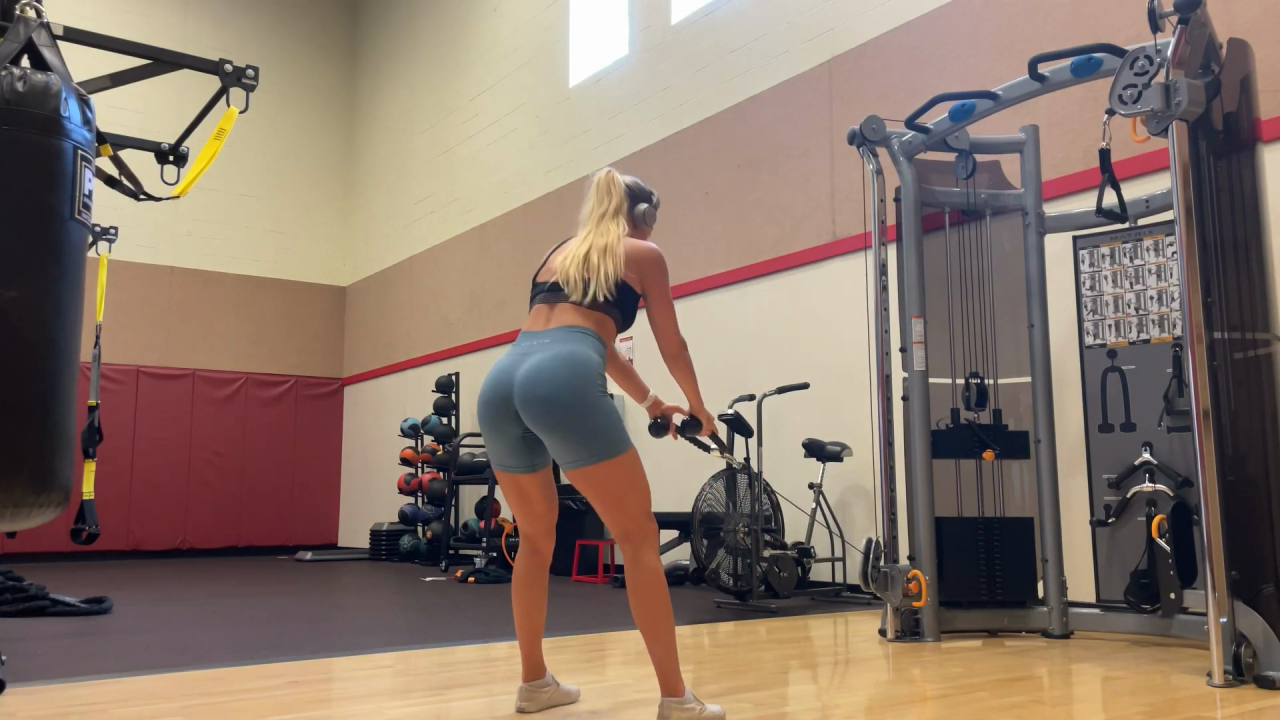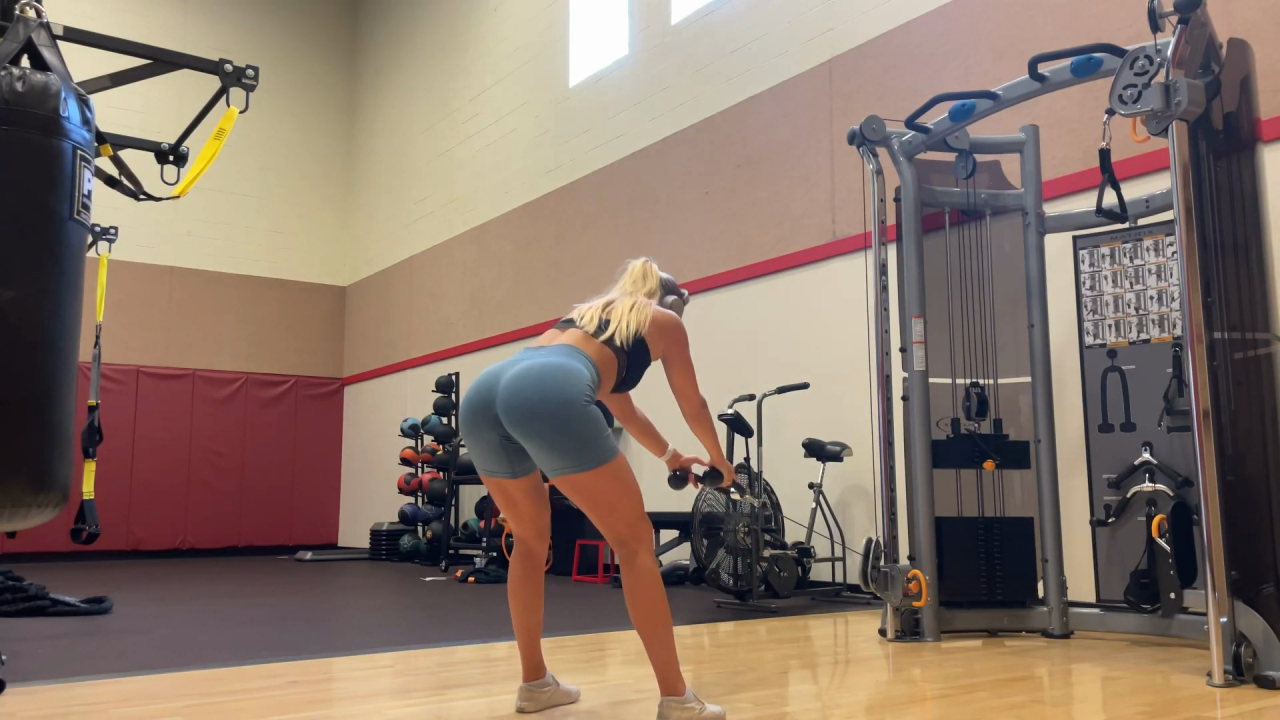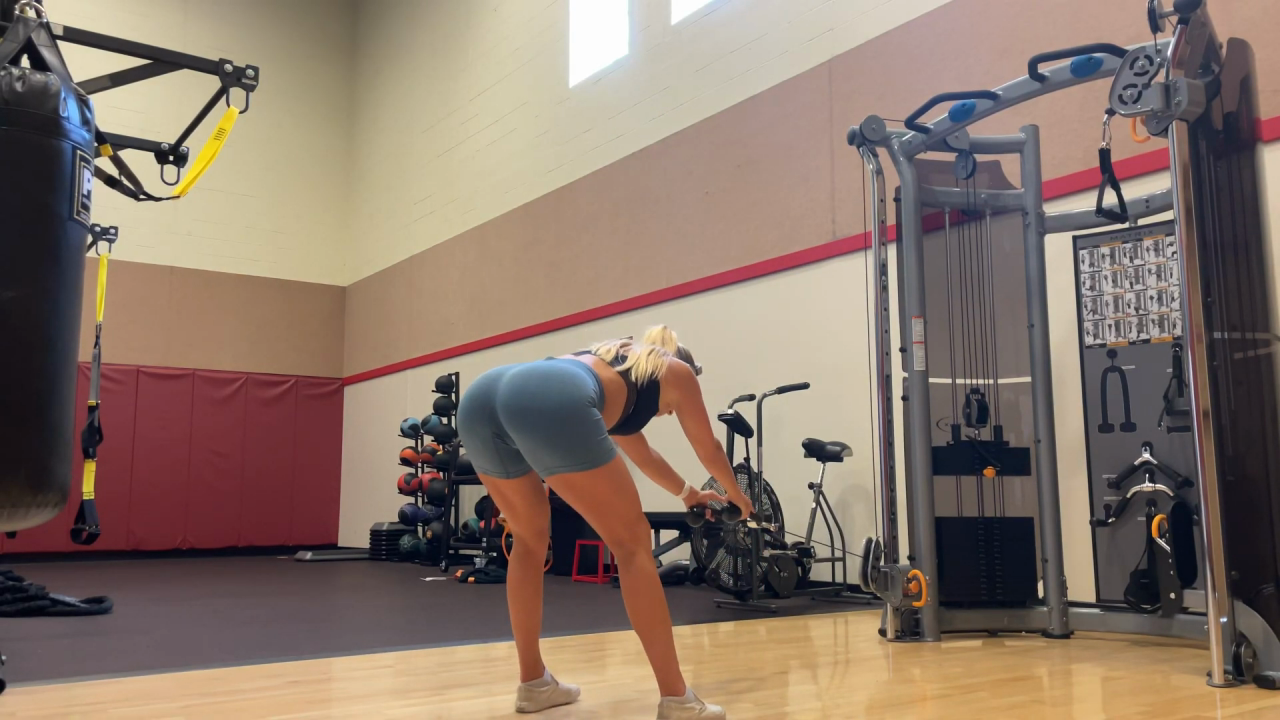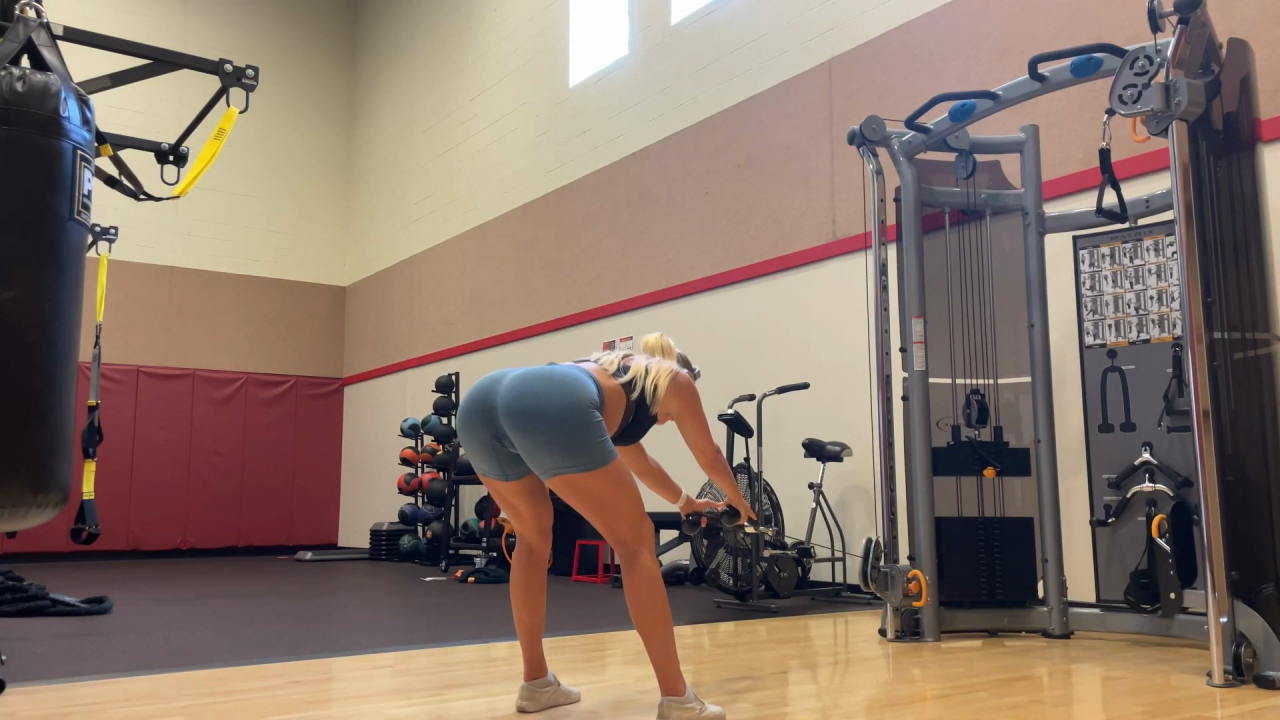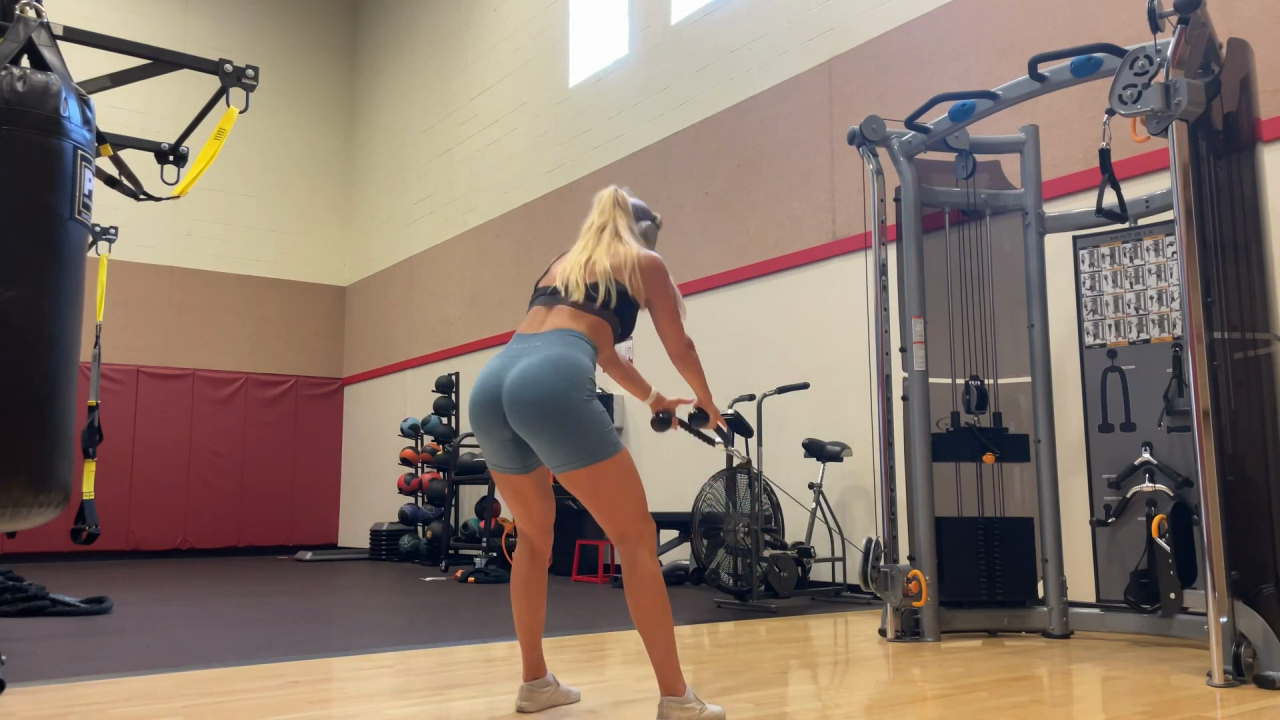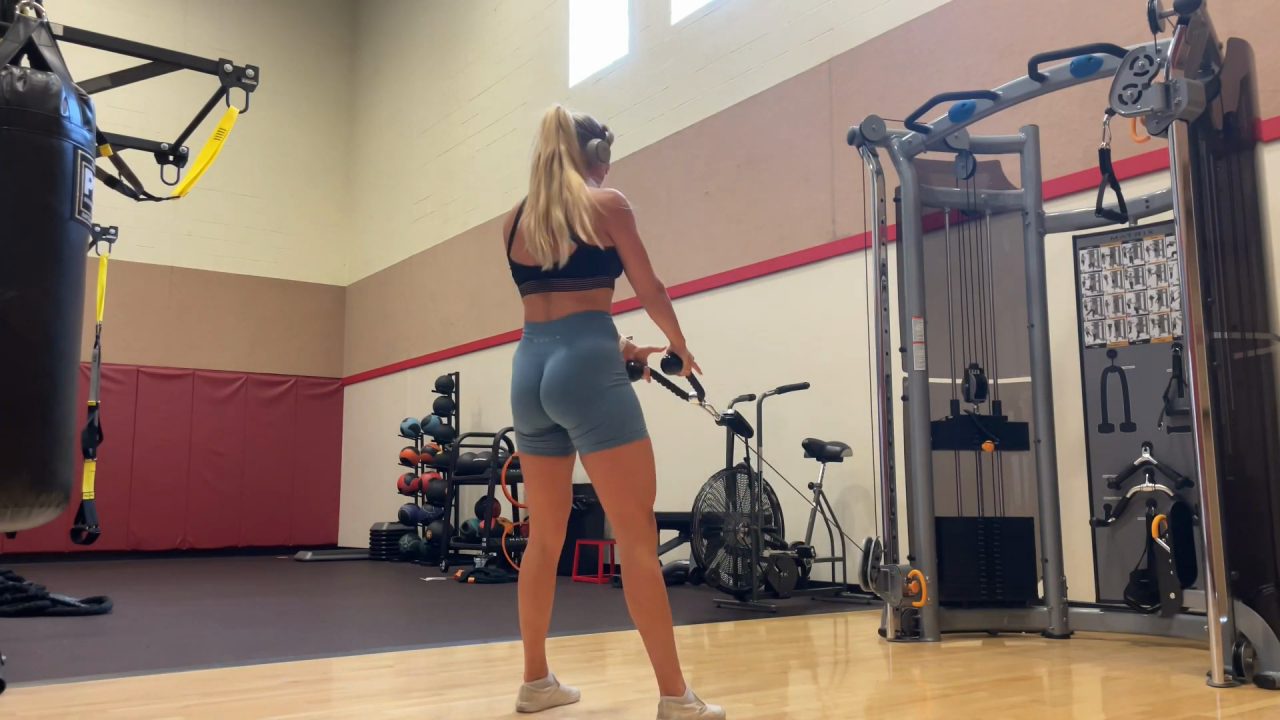
dt=0.4s
person 1, frame 1
left shoulder: (560, 254)
right shoulder: (644, 254)
right elbow: (672, 345)
left wrist: (650, 401)
right wrist: (698, 406)
left hip: (500, 384)
right hip: (563, 385)
left knee: (536, 540)
right knee: (638, 538)
person 1, frame 2
left shoulder: (588, 314)
right shoulder: (664, 320)
left elbow: (621, 406)
right elbow: (693, 406)
left wrist: (670, 455)
right wrist: (719, 459)
left hip: (483, 393)
right hip: (551, 396)
left knee: (531, 539)
right knee: (633, 542)
left ankle: (535, 683)
person 1, frame 3
left shoulder: (609, 359)
right shoulder: (676, 371)
left elbow: (640, 453)
right elbow: (709, 450)
left wrist: (688, 493)
right wrist: (736, 494)
left hip: (480, 398)
right hip: (550, 405)
left knee: (530, 538)
right knee: (630, 544)
left ankle: (534, 682)
person 1, frame 4
left shoulder: (605, 366)
right shoulder: (676, 378)
left elbow: (636, 461)
right elbow: (708, 455)
left wrist: (685, 502)
right wrist: (737, 500)
left hip: (481, 400)
right hip: (552, 411)
left knee: (532, 538)
right knee: (635, 544)
left ankle: (536, 683)
person 1, frame 5
left shoulder: (564, 262)
right shoulder: (644, 261)
right elbow: (678, 345)
left wrist: (655, 398)
right wrist: (706, 401)
left hip: (492, 385)
right hip: (553, 388)
left knee: (534, 541)
right knee: (636, 541)
person 1, frame 6
left shoulder: (516, 220)
right shoulder: (606, 204)
right elbow: (648, 289)
left wrist: (620, 347)
right wrist: (679, 345)
left hip: (530, 370)
right hip: (587, 372)
left knee: (544, 536)
right knee: (637, 538)
